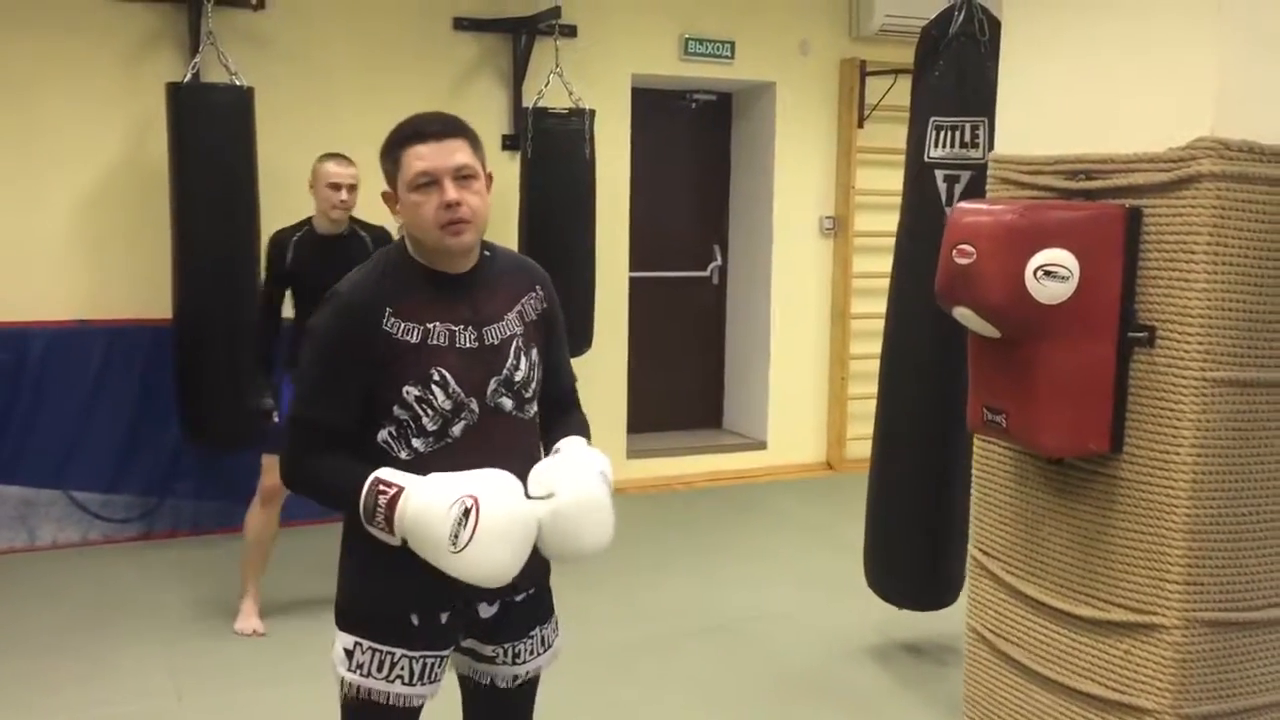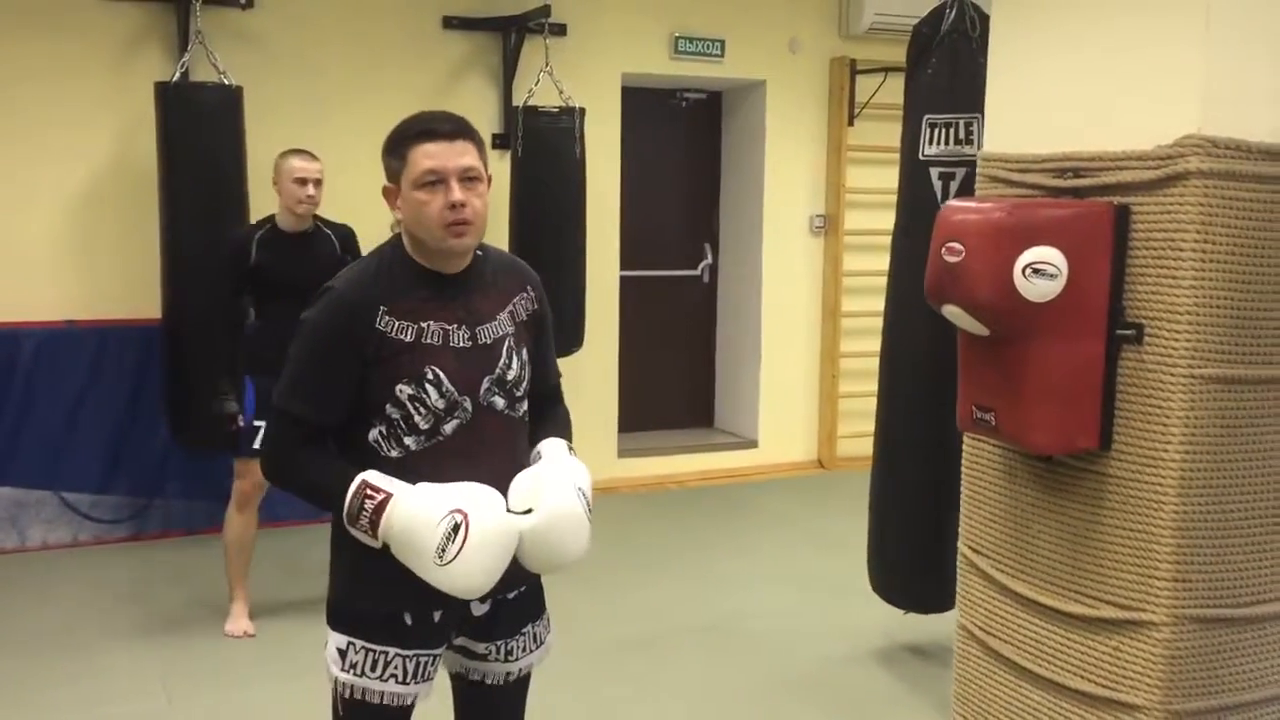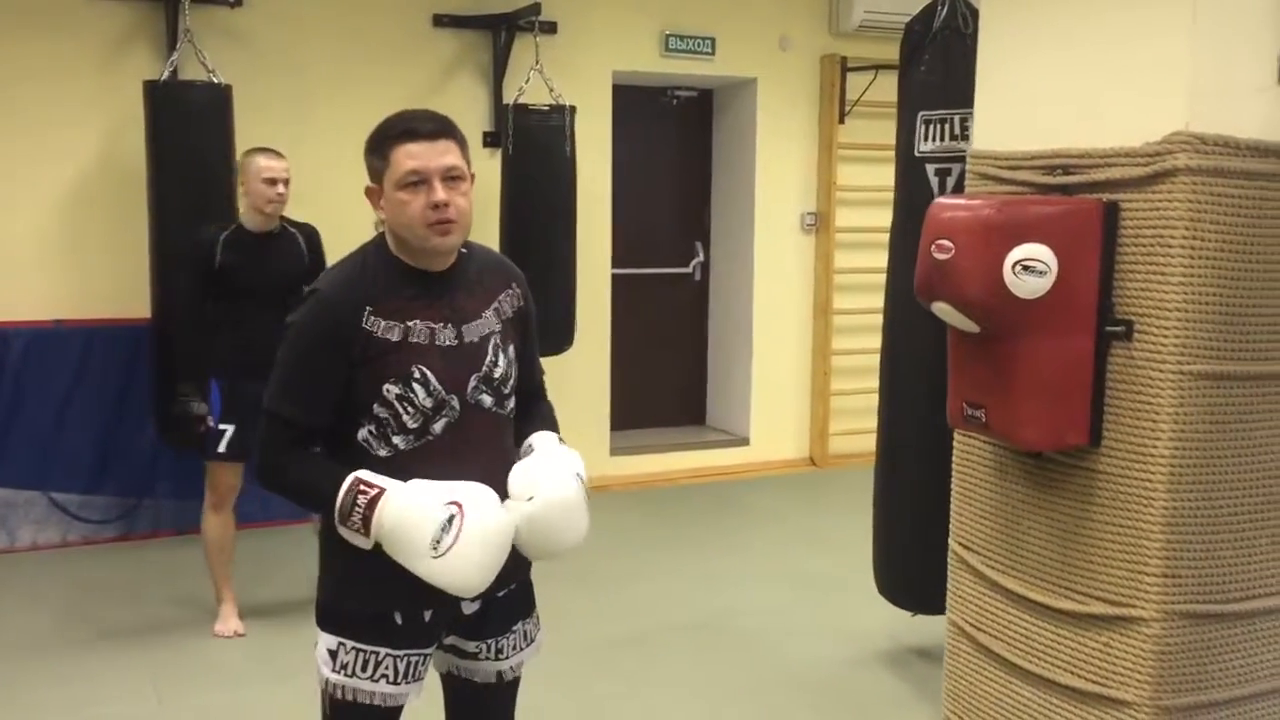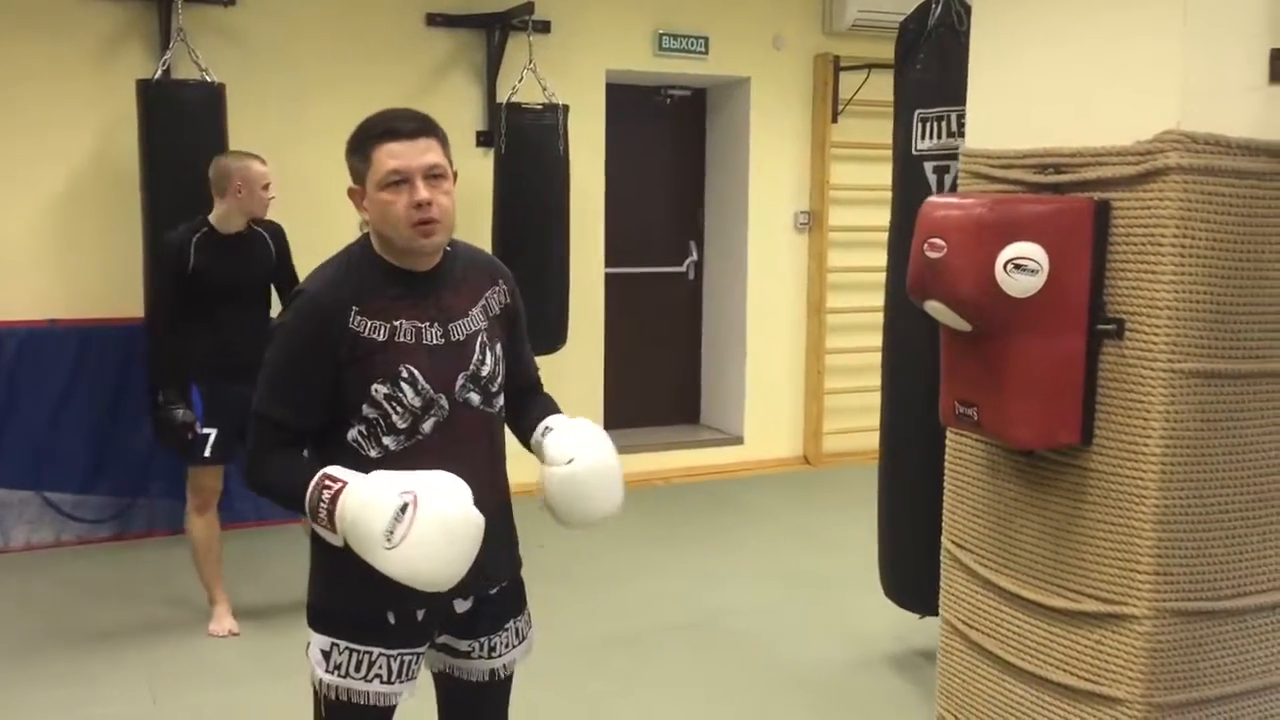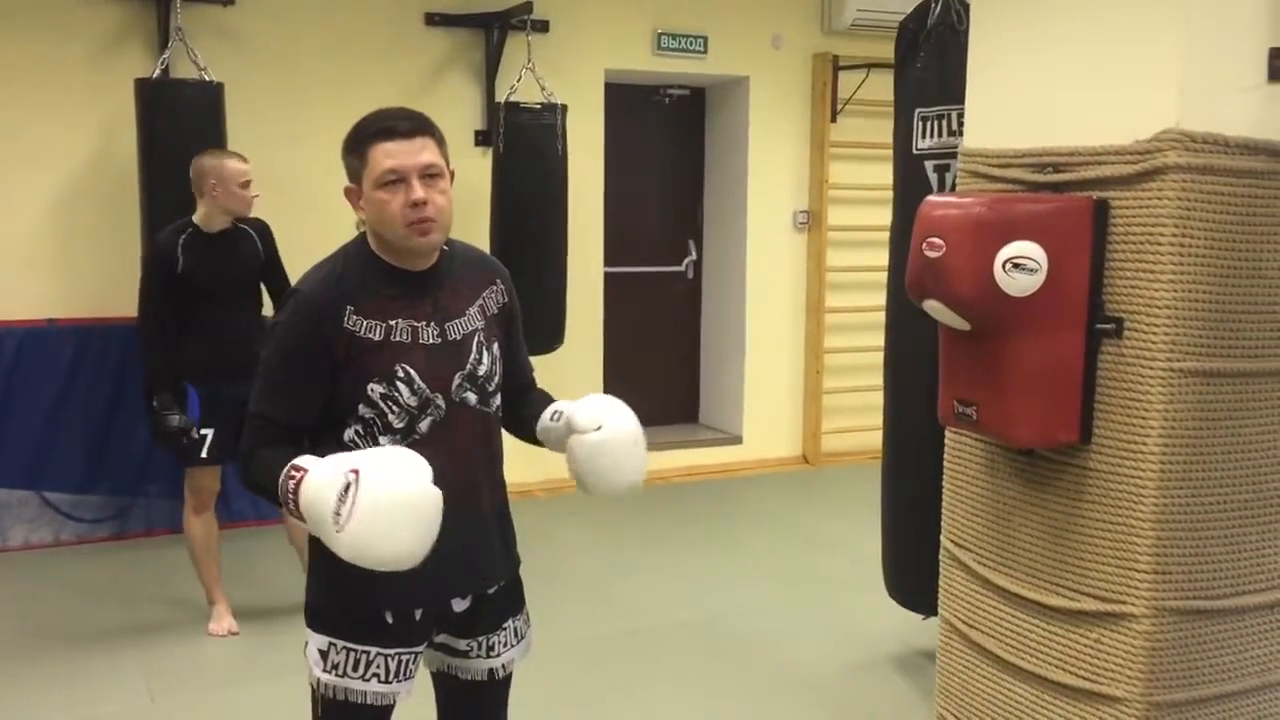
dt=0.2s
person 1, frame 1
left shoulder: (528, 284)
right shoulder: (360, 305)
left elbow: (559, 402)
right elbow: (305, 460)
left wrist: (577, 459)
right wrist: (402, 504)
left hip: (515, 570)
right hip: (396, 586)
person 1, frame 2
left shoulder: (518, 284)
right shoulder: (354, 303)
right elbow: (287, 454)
left wrist: (557, 462)
right wrist: (388, 508)
left hip: (504, 572)
right hip: (386, 585)
person 1, frame 3
left shoulder: (503, 282)
right shoulder: (339, 303)
right elbow: (278, 457)
left wrist: (547, 453)
right wrist: (380, 507)
left hip: (494, 571)
right hip: (375, 587)
person 1, frame 4
left shoulder: (490, 279)
right shoulder: (326, 303)
right elbow: (268, 458)
left wrist: (558, 436)
right wrist: (347, 502)
left hip: (485, 568)
right hip: (367, 587)
person 1, frame 5
left shoulder: (487, 278)
right shoulder: (322, 303)
right elbow: (263, 452)
left wrist: (566, 423)
right wrist: (313, 488)
left hip: (483, 567)
right hip: (366, 585)
person 2, frame 1
left shoulder: (376, 241)
right shoulder: (287, 243)
right elbow: (268, 314)
right wrist: (262, 378)
right knee: (272, 486)
right ankle: (249, 599)
person 2, frame 2
left shoulder: (340, 239)
right shoulder: (249, 242)
right elbow: (232, 315)
right wrist: (226, 381)
right hip: (265, 380)
right knee: (246, 488)
right ankle: (238, 603)
person 2, frame 3
left shoulder: (304, 239)
right shoulder: (213, 244)
right elbow: (195, 319)
right wrist: (192, 385)
right hip: (230, 382)
right knee: (220, 490)
right ankle: (226, 604)
person 2, frame 4
left shoulder: (270, 236)
right shoulder: (181, 246)
right elbow: (162, 324)
right wrist: (168, 391)
right hip: (207, 384)
right knee: (203, 492)
right ankle: (219, 603)
person 2, frame 5
left shoulder: (257, 234)
right shoulder: (169, 247)
left elbow: (284, 299)
right elbow: (153, 327)
right wrist: (161, 396)
left hip: (261, 378)
right hip: (201, 386)
right knee: (201, 493)
right ankle: (218, 604)
